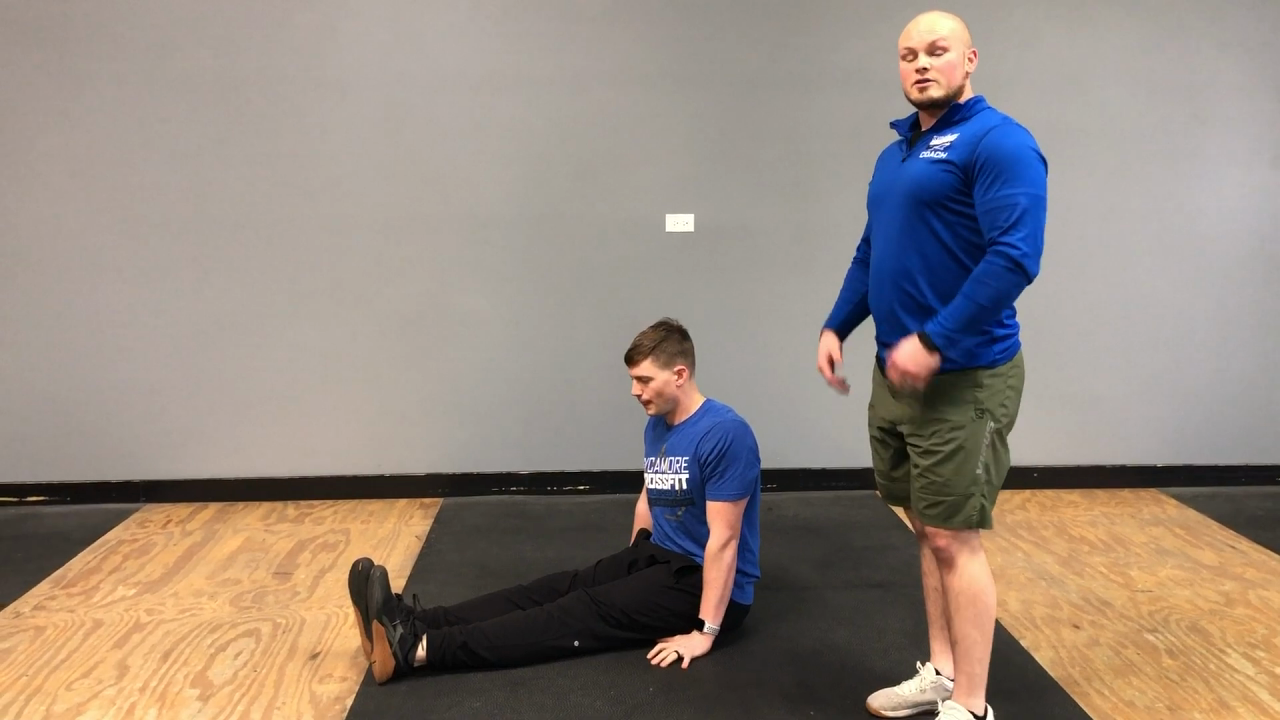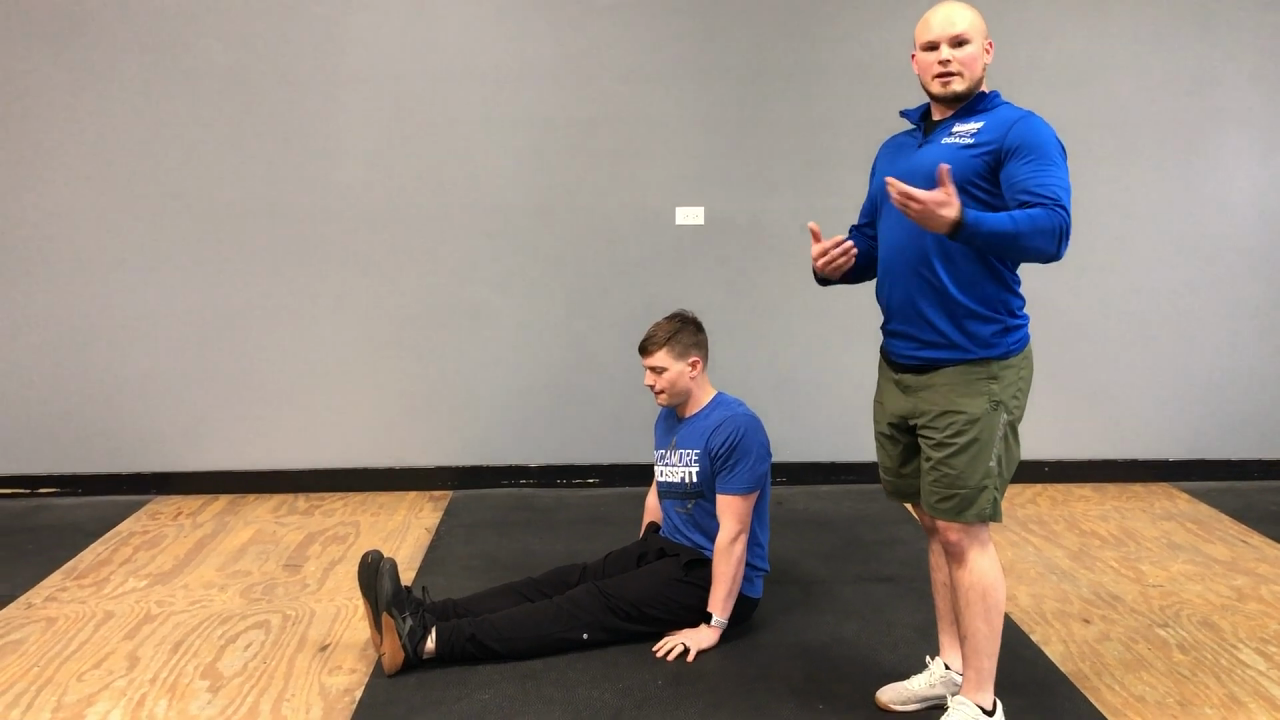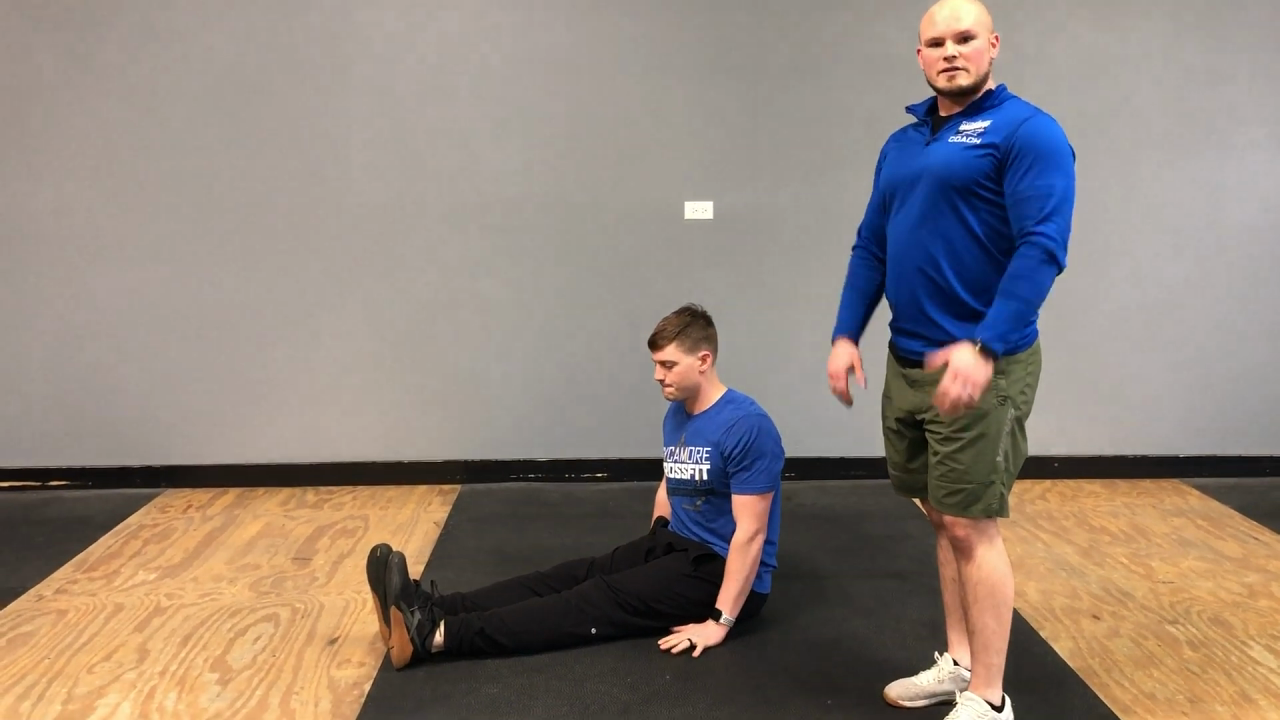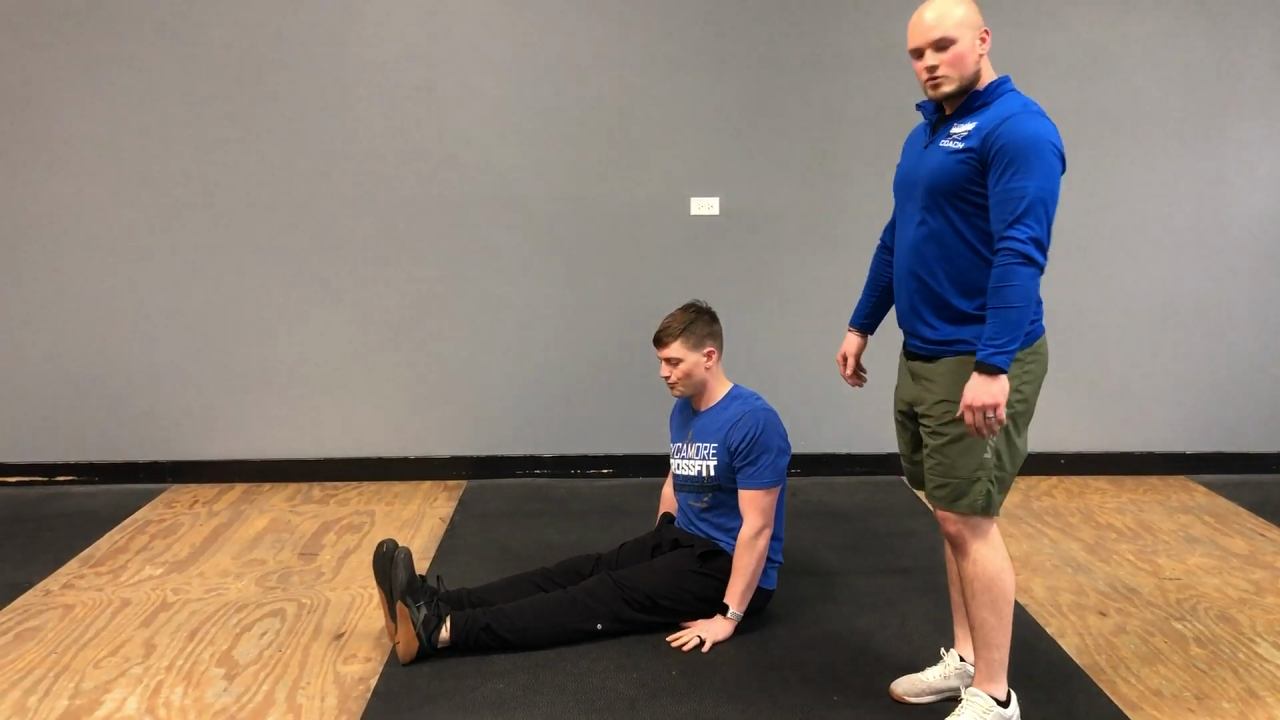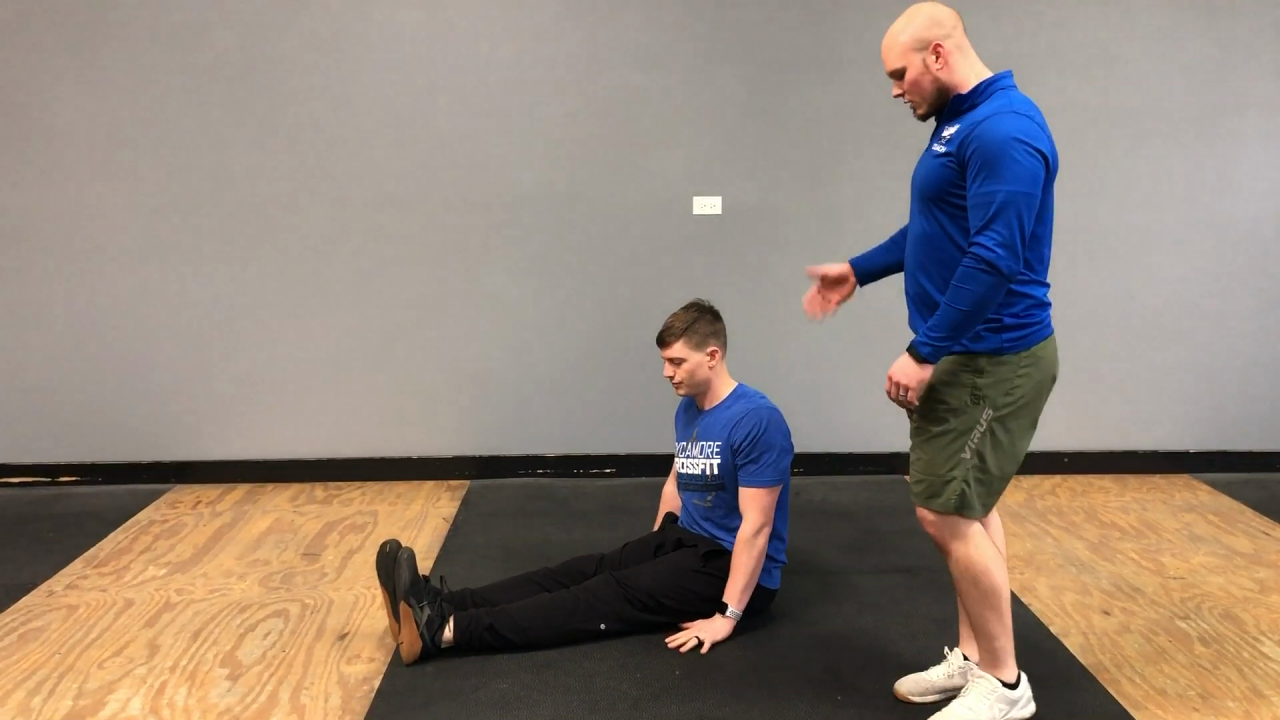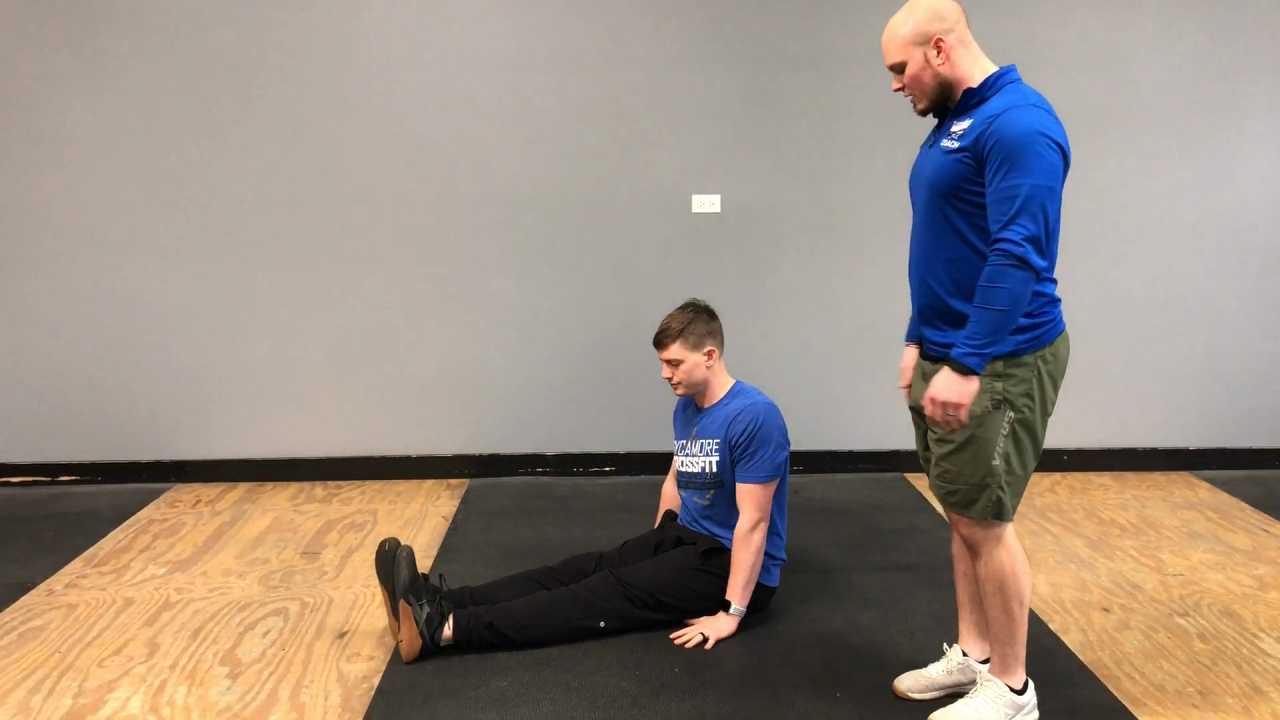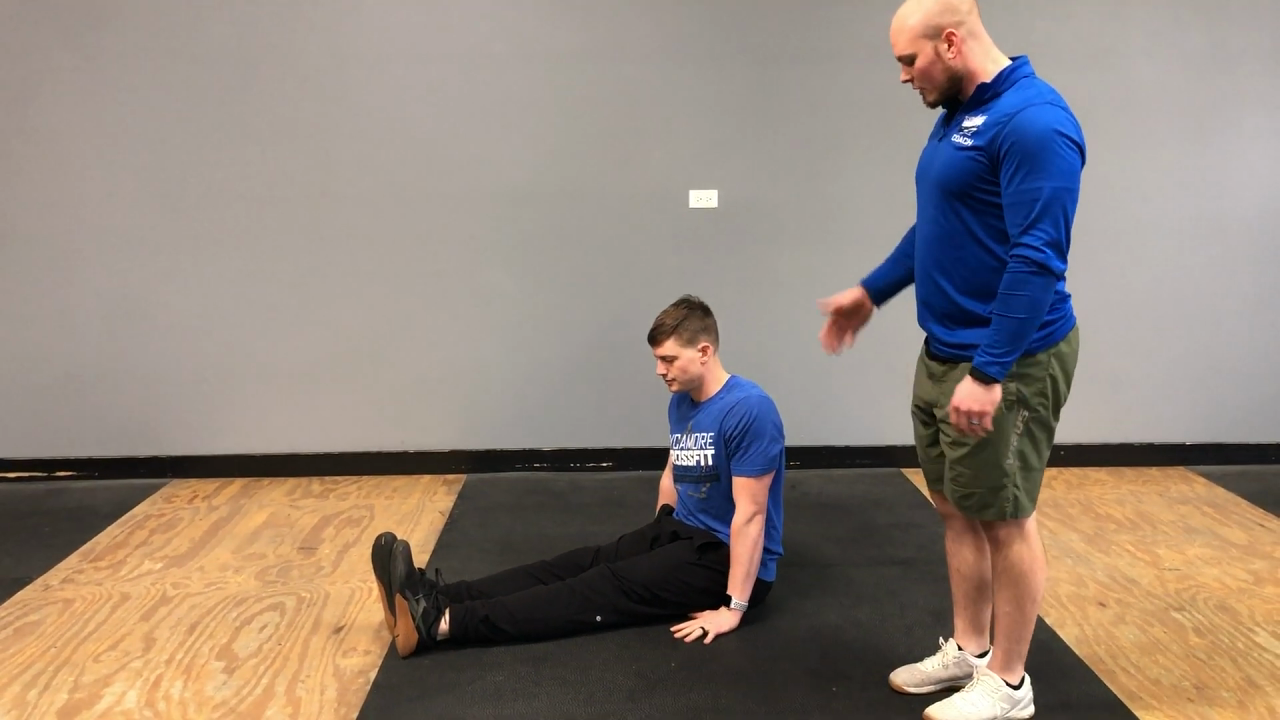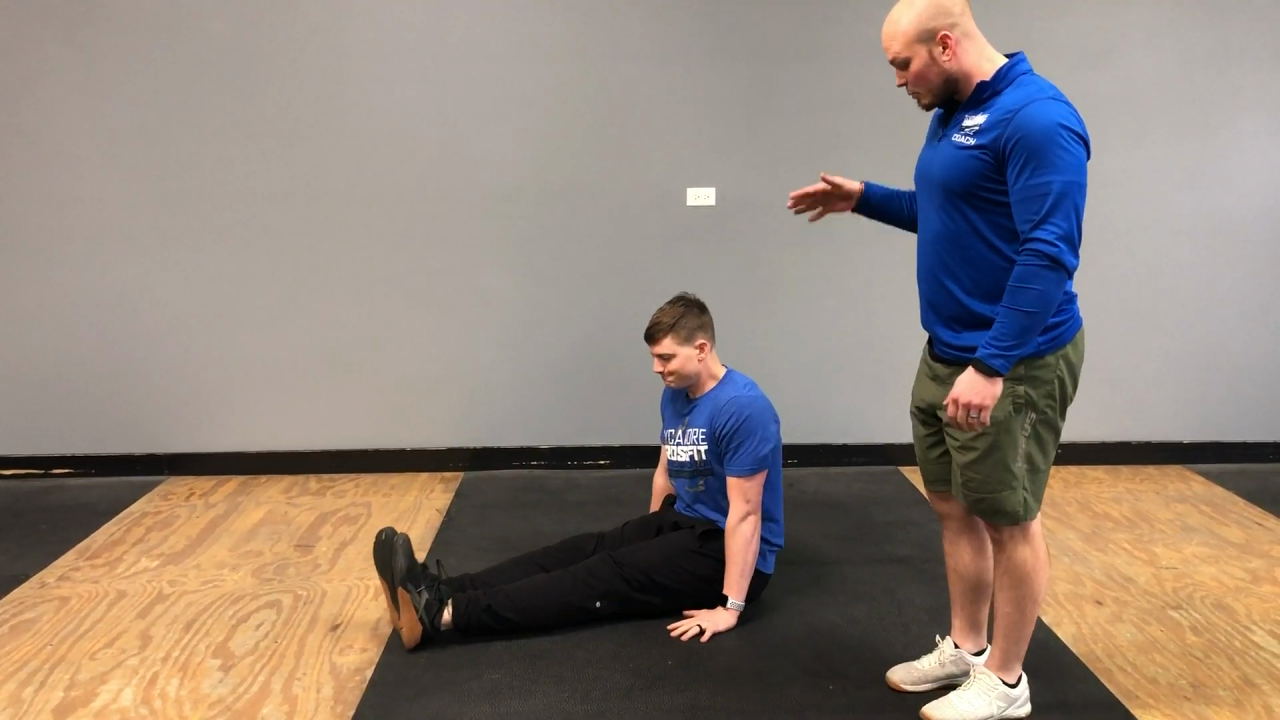
dt=0.4s
person 1, frame 1
left shoulder: (999, 142)
right shoulder: (896, 153)
left elbow: (1015, 257)
right elbow: (870, 255)
left wrist: (936, 343)
right wrist: (836, 327)
left hip: (962, 376)
right hip: (898, 372)
left knee: (952, 537)
right knee: (929, 530)
person 1, frame 2
left shoulder: (1019, 132)
right shoulder: (896, 147)
left elbow: (1050, 229)
right elbow: (872, 239)
left wrist: (957, 222)
right wrist: (835, 261)
left hip: (975, 369)
right hip: (900, 366)
left knee: (964, 533)
right knee: (934, 524)
person 1, frame 3
left shoulder: (1026, 132)
right shoulder: (901, 143)
left elbow: (1043, 248)
right elbow: (872, 243)
left wrist: (983, 345)
right wrist: (845, 332)
left hip: (979, 366)
right hip: (906, 363)
left knee: (972, 527)
right knee: (941, 518)
person 1, frame 4
left shoulder: (1018, 129)
right shoulder: (924, 134)
left elbow: (1020, 254)
right elbow: (895, 242)
left wrist: (992, 365)
right wrist: (860, 325)
left hip: (980, 365)
right hip: (921, 357)
left knee: (968, 522)
right knee: (952, 516)
right ankle: (965, 659)
person 1, frame 5
left shoulder: (1004, 130)
right shoulder: (959, 125)
left elbow: (993, 259)
left wrist: (924, 352)
right wrist: (858, 271)
left hip: (993, 360)
right hip: (962, 356)
left knee: (947, 516)
right knee: (969, 510)
right ankle: (971, 656)
person 1, frame 6
left shoulder: (1018, 124)
right shoulder: (952, 124)
left elbow: (1018, 256)
left wrist: (966, 364)
right wrist: (918, 341)
left hip: (1000, 362)
right hip: (949, 356)
left knee: (982, 522)
right knee: (962, 513)
right ankle: (972, 654)
person 1, frame 7
left shoulder: (1033, 121)
right shoulder: (957, 115)
left elbow: (1036, 261)
left wrist: (989, 372)
right wrist: (869, 293)
left hip: (1006, 361)
right hip: (944, 352)
left knee: (1002, 519)
right knee: (956, 508)
right ankle: (967, 649)
person 1, frame 8
left shoulder: (1037, 118)
right shoulder: (952, 115)
left elbow: (1049, 254)
left wrist: (992, 365)
right wrist: (861, 196)
left hip: (1013, 363)
right hip: (945, 352)
left knee: (1008, 519)
right knee: (954, 506)
right ankle: (964, 648)
person 2, frame 1
left shoulder: (724, 434)
right shoulder: (658, 425)
left elbow: (723, 539)
left wrist: (705, 631)
right wrist: (630, 571)
left hip: (709, 584)
right hip: (663, 557)
left knee: (586, 612)
right knee: (560, 587)
left ankle: (417, 649)
right ankle: (416, 625)
person 2, frame 2
left shoulder: (735, 428)
right shoulder: (668, 418)
left elbow: (733, 534)
left wrist: (712, 625)
right wrist: (640, 564)
left hip: (718, 577)
right hip: (671, 550)
left knee: (597, 604)
right knee: (569, 581)
left ankle: (426, 641)
right ankle: (425, 617)
person 2, frame 3
left shoulder: (747, 427)
right shoulder: (676, 414)
left elbow: (750, 532)
left wrist: (720, 621)
right wrist: (648, 558)
left hip: (723, 570)
right hip: (679, 545)
left knee: (603, 599)
right knee: (576, 575)
left ankle: (435, 635)
right ankle: (433, 612)
person 2, frame 4
left shoulder: (753, 422)
right shoulder: (683, 411)
left elbow: (757, 527)
left wrist: (728, 616)
right wrist: (654, 555)
left hip: (728, 565)
right hip: (685, 540)
left knee: (609, 595)
right knee: (582, 571)
left ankle: (442, 631)
right ankle: (439, 606)
person 2, frame 5
left shoulder: (756, 420)
right shoulder: (688, 408)
left elbow: (756, 526)
left wrist: (727, 615)
right wrist: (653, 553)
left hip: (734, 567)
right hip: (688, 540)
left knee: (612, 594)
right knee: (585, 571)
left ankle: (445, 630)
right ankle: (442, 607)
person 2, frame 6
left shoulder: (753, 417)
right shoulder: (687, 407)
left elbow: (753, 521)
left wrist: (730, 613)
right wrist: (653, 552)
left hip: (734, 564)
right hip: (688, 538)
left knee: (611, 593)
right knee: (587, 569)
left ankle: (444, 628)
right ankle: (442, 605)
person 2, frame 7
left shoulder: (748, 410)
right shoulder: (682, 402)
left elbow: (750, 513)
left wrist: (733, 607)
right wrist: (654, 545)
left hip: (728, 558)
right hip: (686, 531)
left knee: (606, 587)
right knee: (581, 563)
left ankle: (440, 623)
right ankle: (438, 601)
person 2, frame 8
left shoulder: (742, 408)
right shoulder: (675, 396)
left elbow: (745, 513)
left wrist: (730, 608)
right wrist: (650, 541)
left hip: (728, 551)
right hip: (687, 524)
left knee: (607, 575)
right knee: (583, 550)
left ankle: (443, 614)
right ankle: (440, 594)
